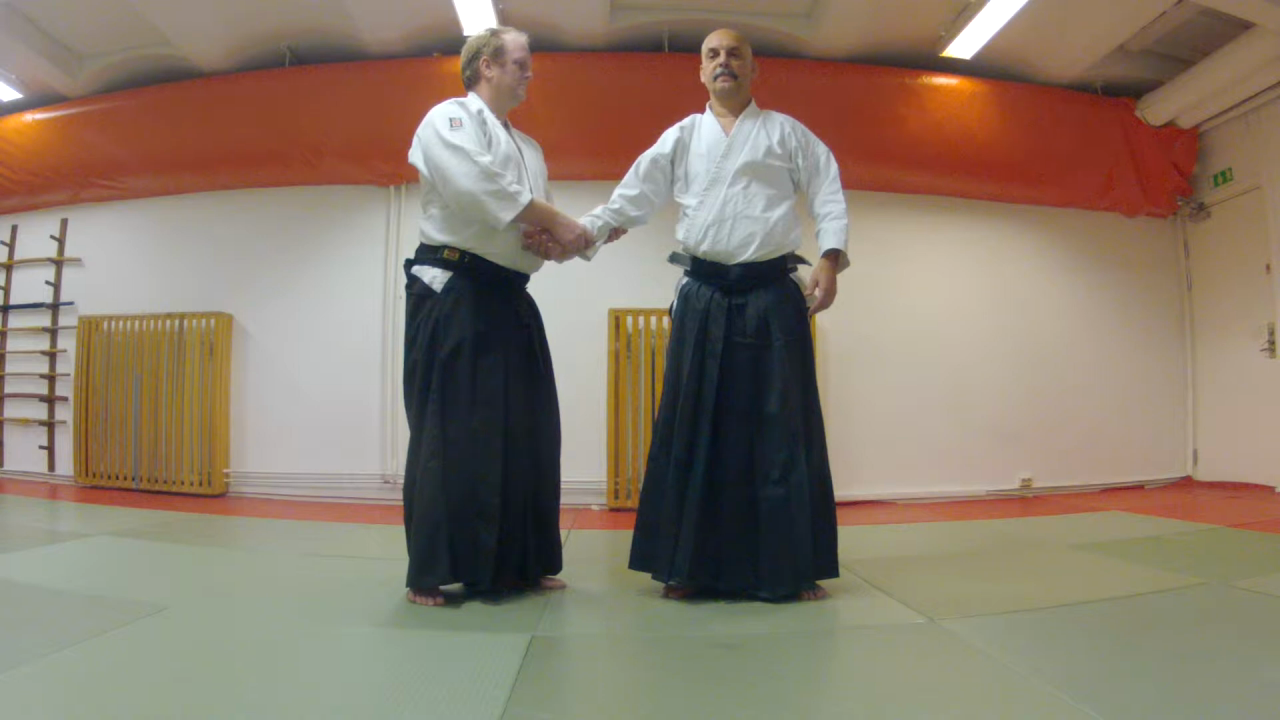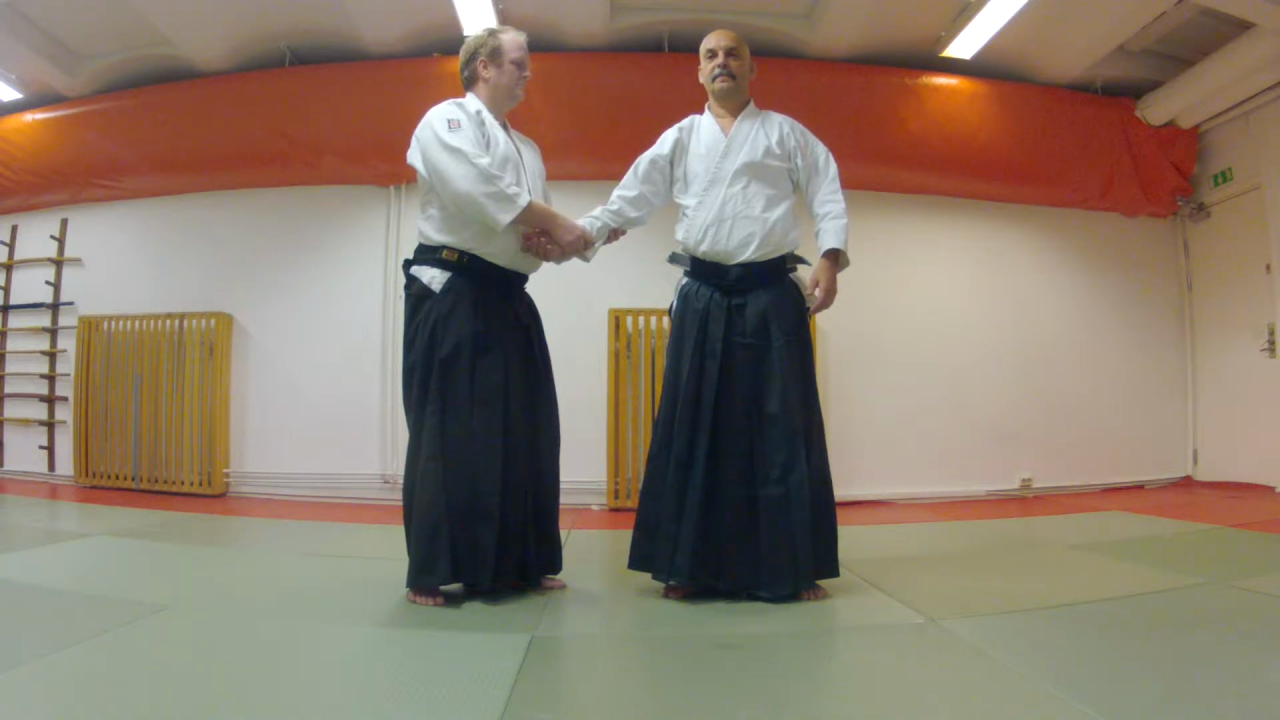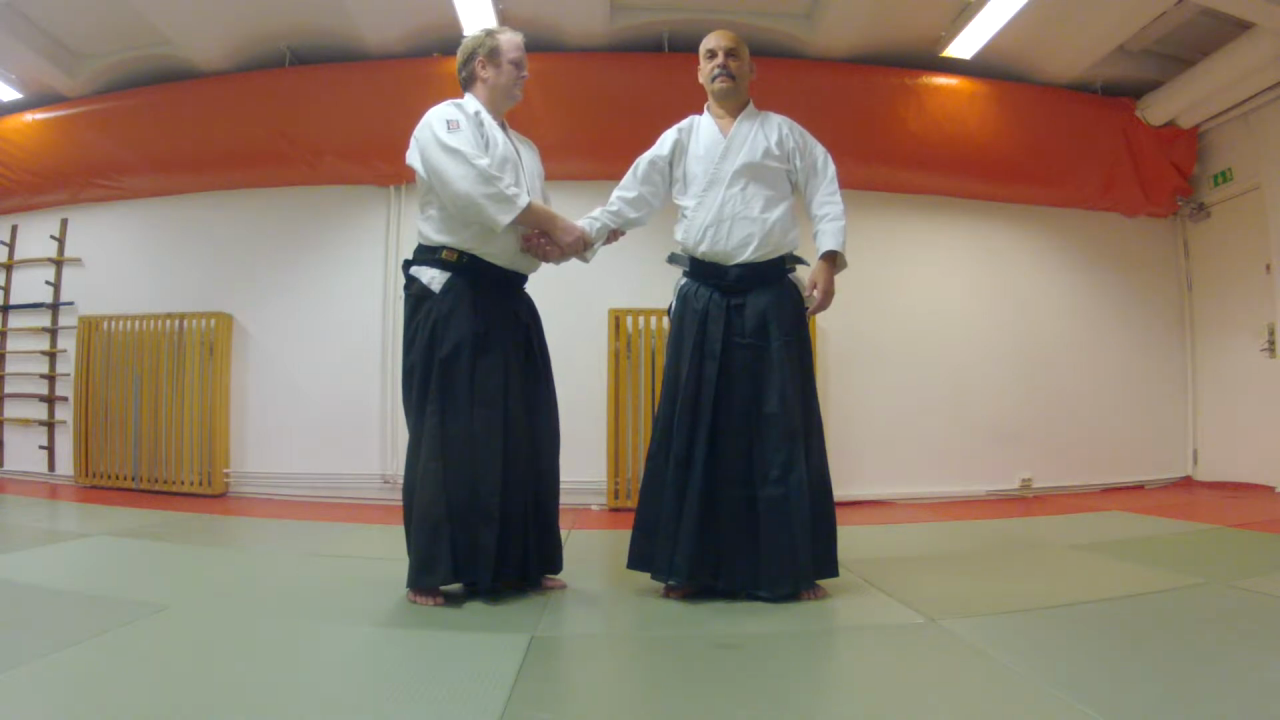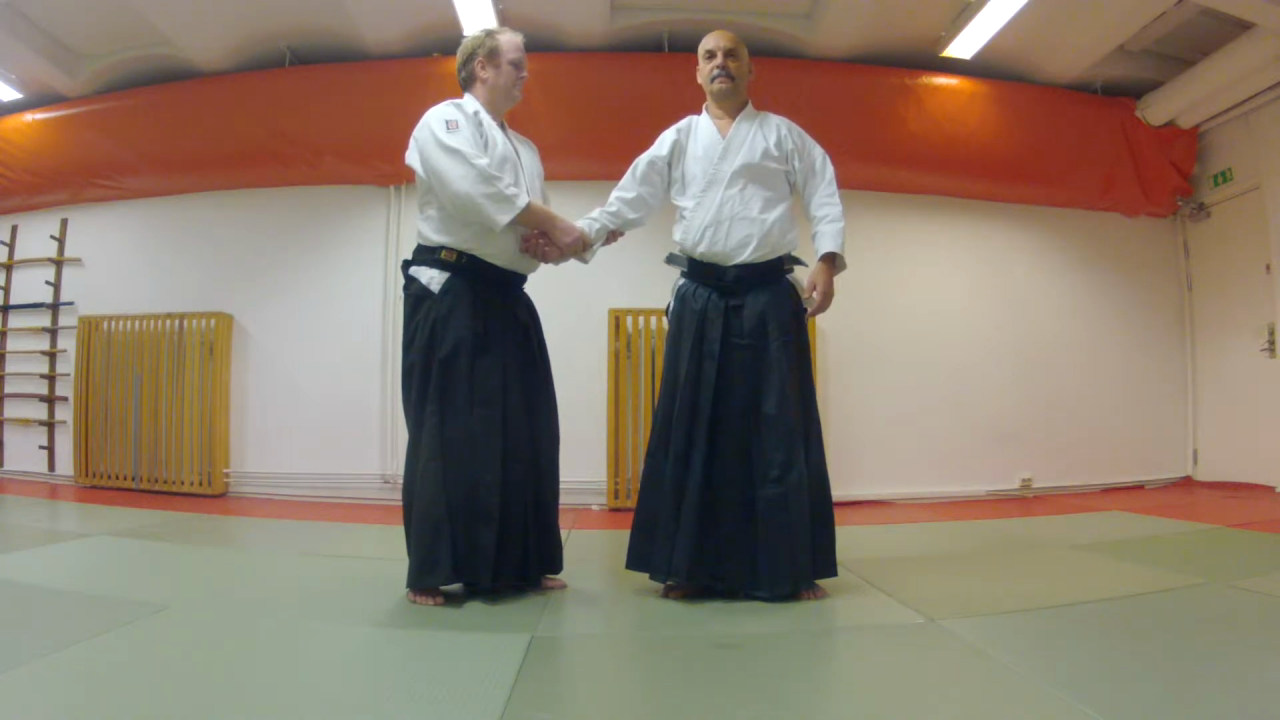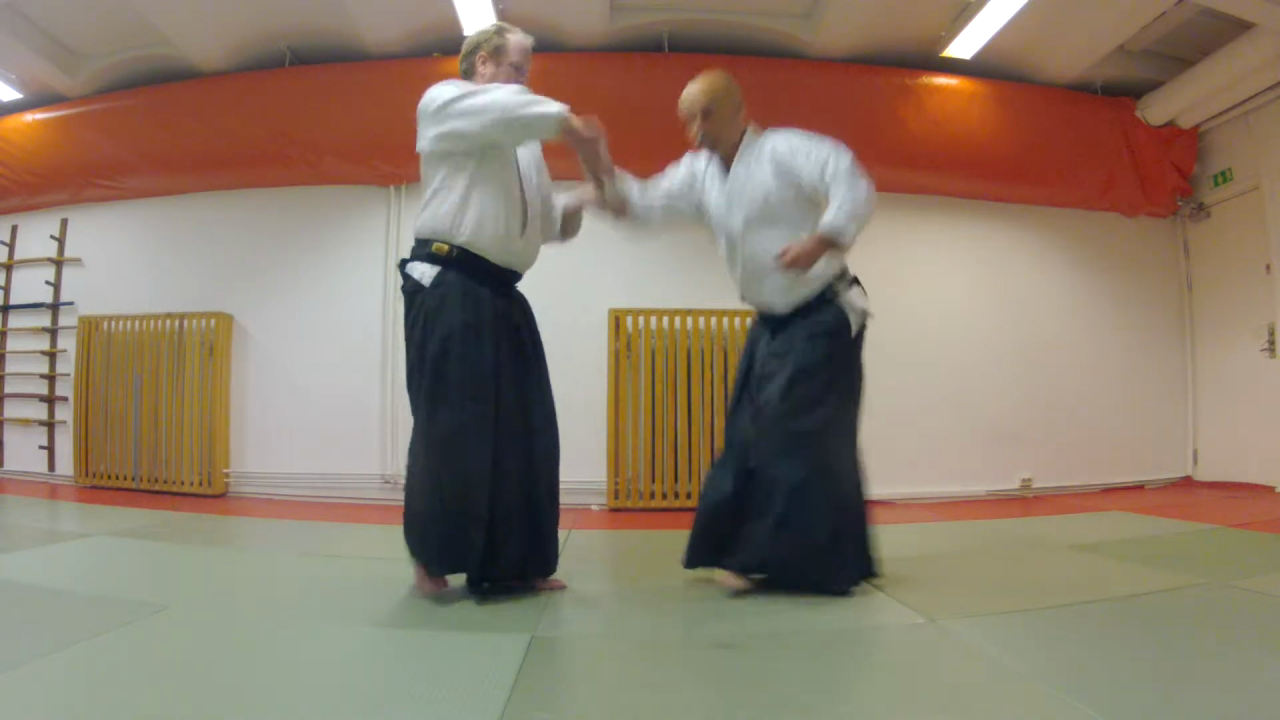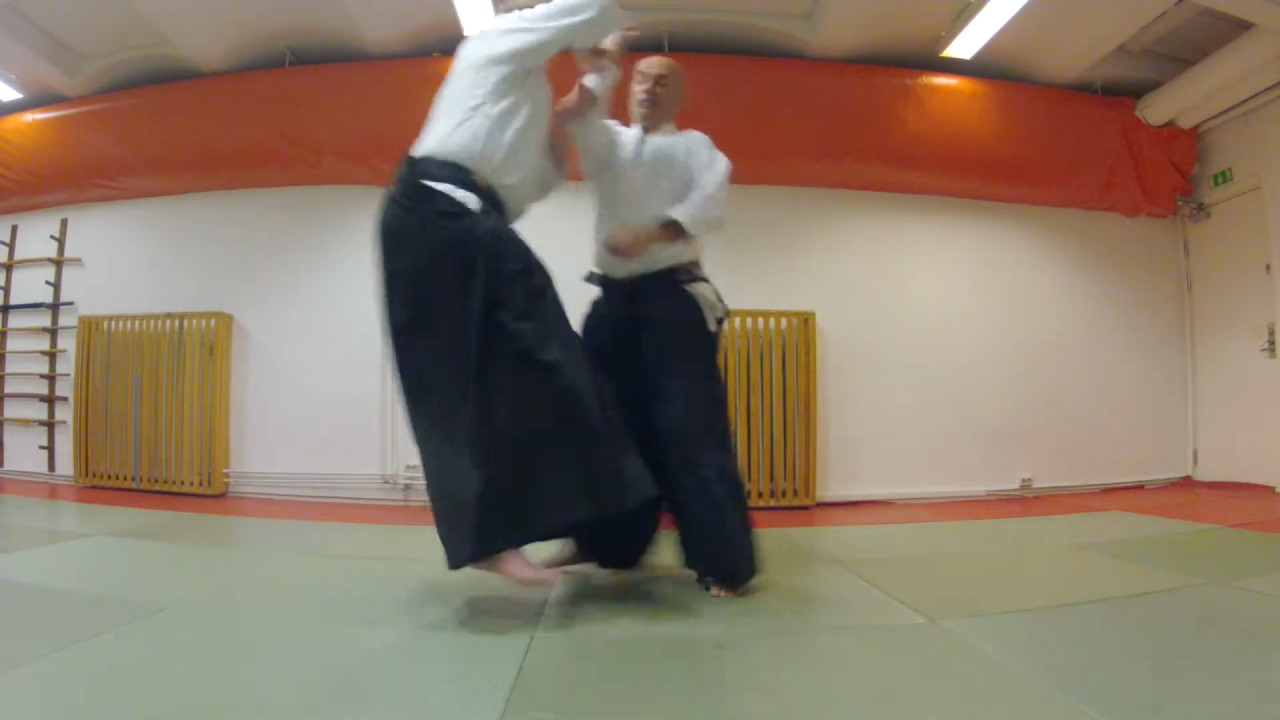
dt=0.7s
person 1, frame 1
left shoulder: (527, 146)
right shoulder: (450, 119)
left elbow: (540, 229)
right elbow: (478, 187)
left wrist: (575, 235)
right wrist: (555, 221)
left hip: (508, 299)
right hip: (454, 294)
left knee: (525, 433)
right knee: (450, 432)
left ankle: (515, 564)
right ankle: (431, 572)
person 1, frame 2
left shoulder: (526, 148)
right shoulder: (449, 119)
left elbow: (541, 231)
right elbow: (476, 189)
left wrist: (574, 239)
right wrist: (556, 224)
left hip: (508, 299)
right hip: (452, 293)
left knee: (523, 433)
right knee: (449, 432)
left ankle: (517, 564)
right ankle: (431, 571)
person 1, frame 3
left shoulder: (524, 148)
right shoulder: (447, 120)
left elbow: (540, 230)
right elbow: (475, 189)
left wrist: (572, 240)
right wrist: (556, 225)
left hip: (507, 299)
right hip: (452, 294)
left knee: (524, 434)
right knee: (448, 433)
left ankle: (517, 563)
right ankle: (431, 572)
person 1, frame 4
left shoulder: (523, 148)
right shoulder: (446, 120)
left elbow: (537, 232)
right elbow: (475, 190)
left wrist: (571, 239)
right wrist: (554, 225)
left hip: (506, 299)
right hip: (450, 293)
left knee: (522, 433)
right knee: (449, 433)
left ankle: (517, 562)
right ankle: (430, 571)
person 1, frame 5
left shoulder: (518, 142)
right shoulder: (445, 103)
left elbow: (541, 218)
right elbow: (511, 106)
left wrist: (577, 206)
right wrist: (569, 122)
left hip: (495, 294)
right hip: (445, 288)
left knee: (522, 424)
right knee: (456, 422)
left ankle: (514, 560)
right ankle: (435, 556)
person 1, frame 6
left shoulder: (517, 98)
left elbow: (530, 178)
left wrist: (558, 125)
left hip: (426, 220)
right hip: (445, 216)
right knee: (521, 357)
right ankle: (493, 536)
person 2, frame 1
left shoulder: (786, 132)
right shoulder: (680, 138)
left elbow: (827, 194)
right elbow: (631, 197)
left wrist: (829, 259)
left hip: (772, 296)
right hip: (704, 299)
left knee: (781, 429)
right knee: (695, 427)
left ankle: (791, 567)
right ankle: (692, 565)
person 2, frame 2
left shoulder: (786, 132)
right shoulder: (679, 139)
left elbow: (827, 194)
right elbow: (631, 199)
left wrist: (830, 258)
left hip: (772, 295)
right hip: (702, 298)
left knee: (780, 429)
right knee: (694, 429)
left ankle: (791, 566)
right ankle: (691, 565)
person 2, frame 3
left shoulder: (784, 133)
right shoulder: (678, 139)
left elbow: (825, 195)
right elbow: (630, 199)
left wrist: (828, 260)
left hip: (771, 295)
right hip: (702, 298)
left knee: (780, 429)
right knee: (693, 428)
left ankle: (792, 566)
right ankle: (691, 565)
person 2, frame 4
left shoulder: (782, 134)
right shoulder: (677, 140)
left elbow: (823, 196)
right elbow: (629, 200)
left wrist: (827, 262)
left hip: (768, 295)
right hip: (700, 297)
left knee: (778, 429)
right knee: (692, 428)
left ankle: (791, 567)
right ankle: (691, 565)
person 2, frame 5
left shoulder: (787, 149)
right shoulder: (694, 170)
left elbow: (854, 186)
right elbow: (647, 202)
left wrist: (824, 239)
right wrist: (603, 171)
left hip: (823, 318)
right hip: (772, 323)
left knee: (787, 431)
right knee: (754, 435)
left ankle: (782, 556)
person 2, frame 6
left shoulder: (695, 146)
right shoulder: (606, 139)
left elbow: (710, 203)
right elbow: (566, 129)
left wrist: (654, 233)
right wrist: (600, 72)
left hip: (675, 303)
right hip: (616, 303)
left knee: (688, 429)
left ankle: (726, 562)
right ankle: (597, 541)
